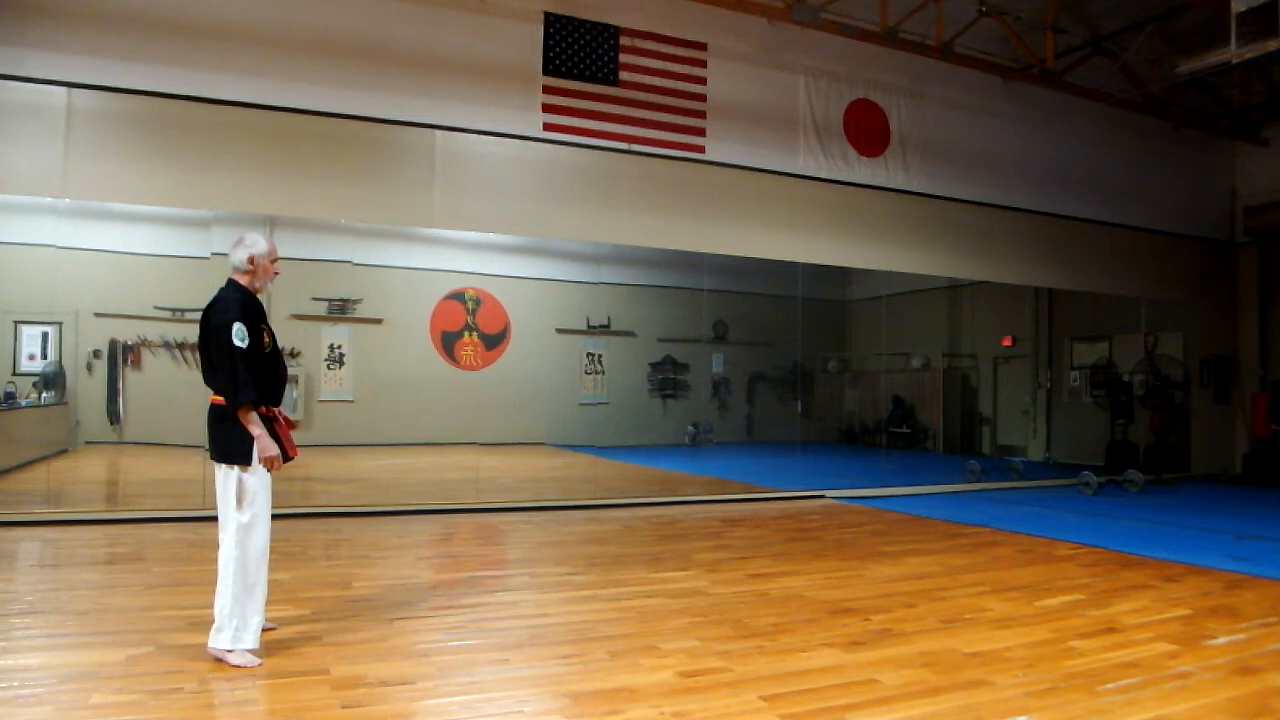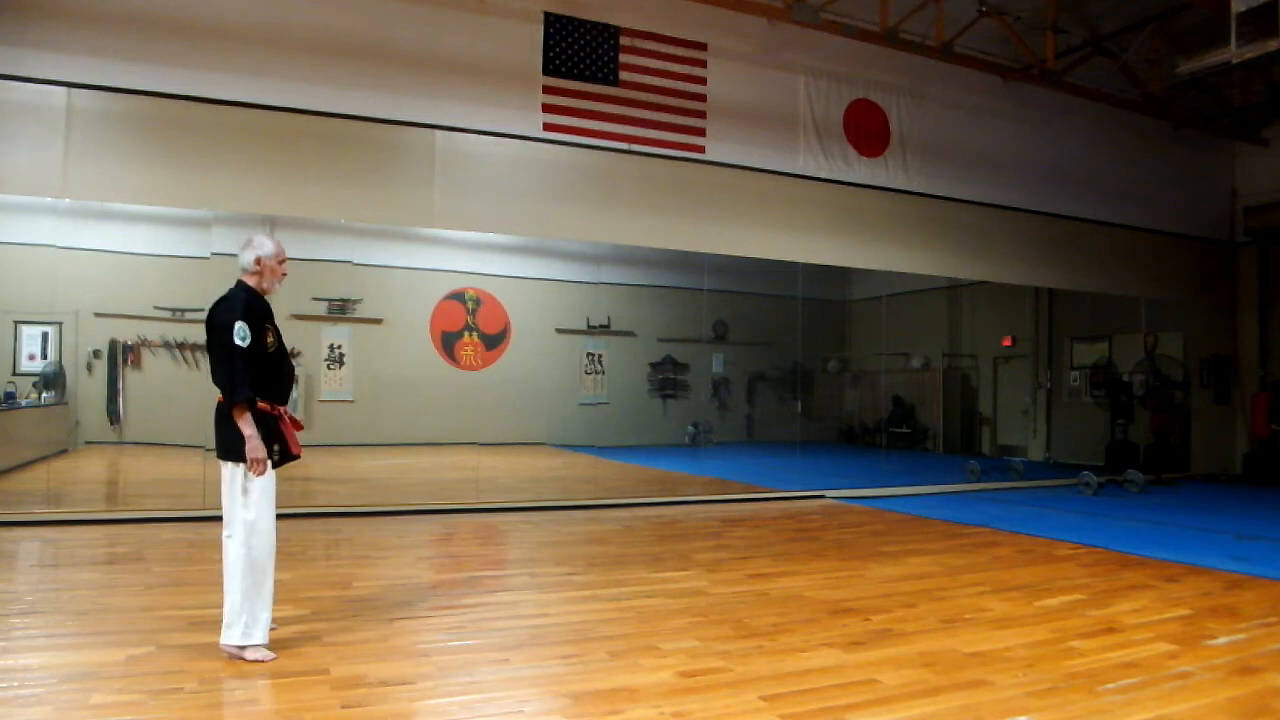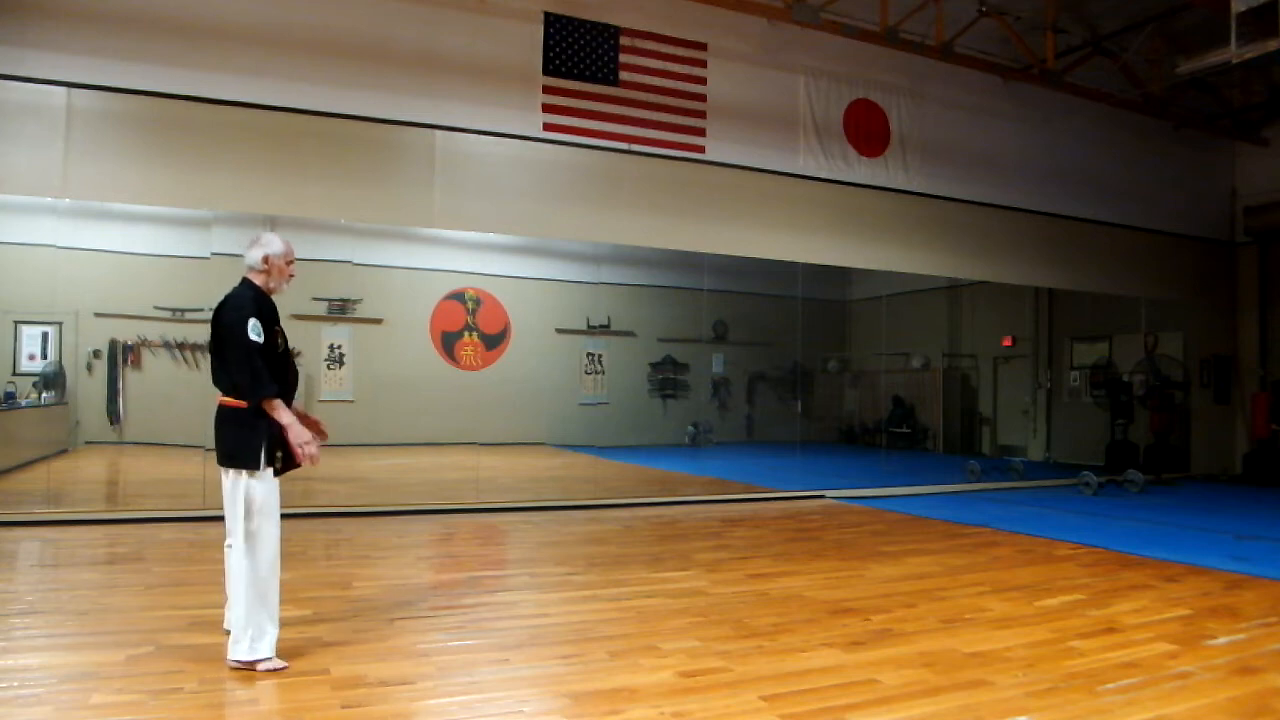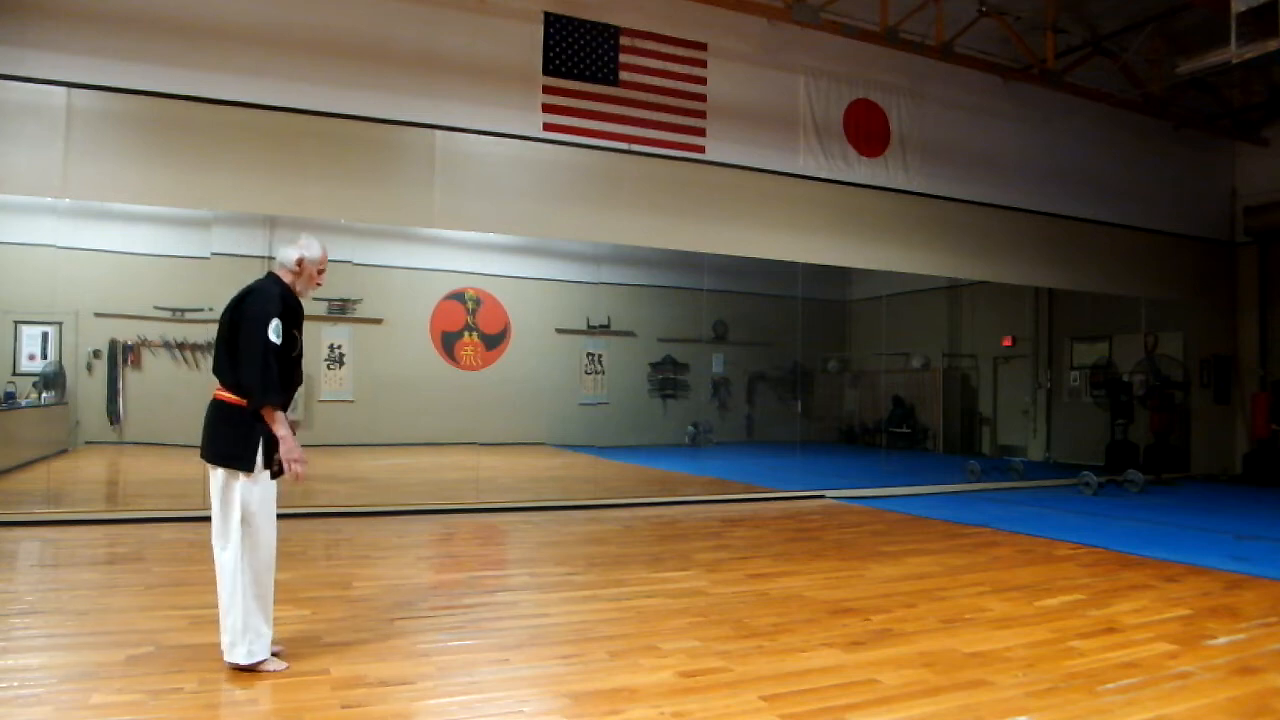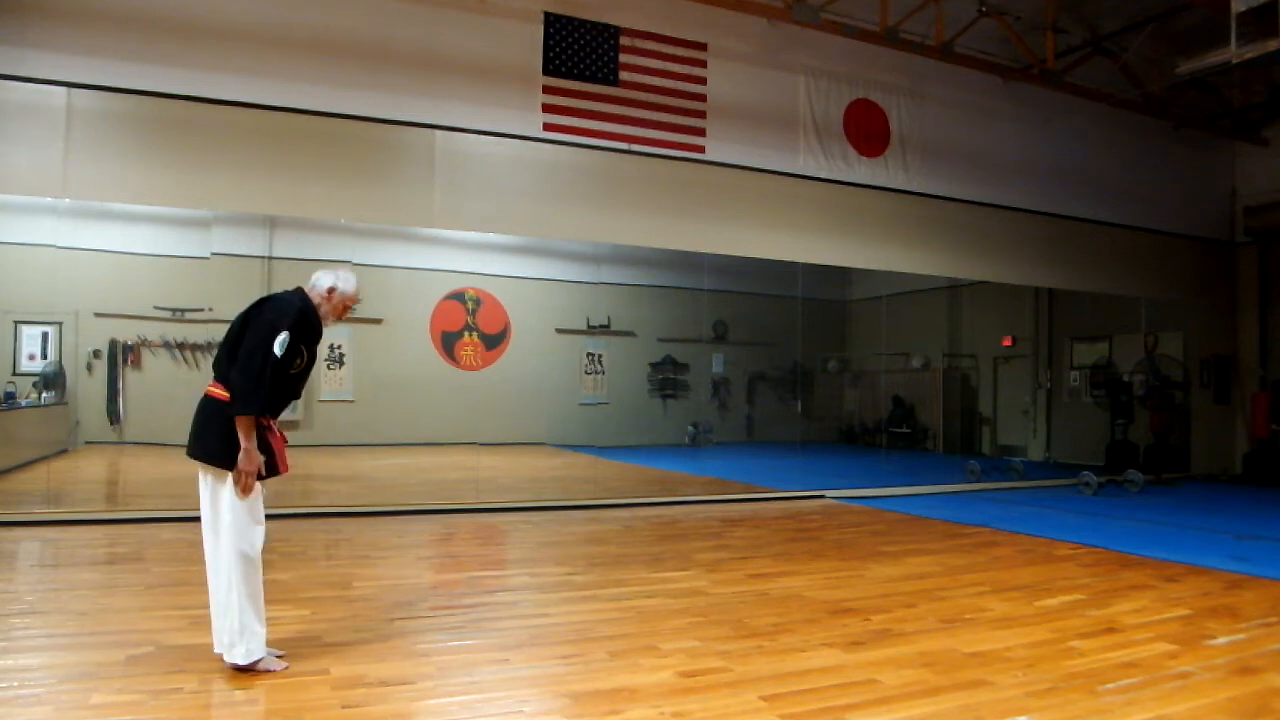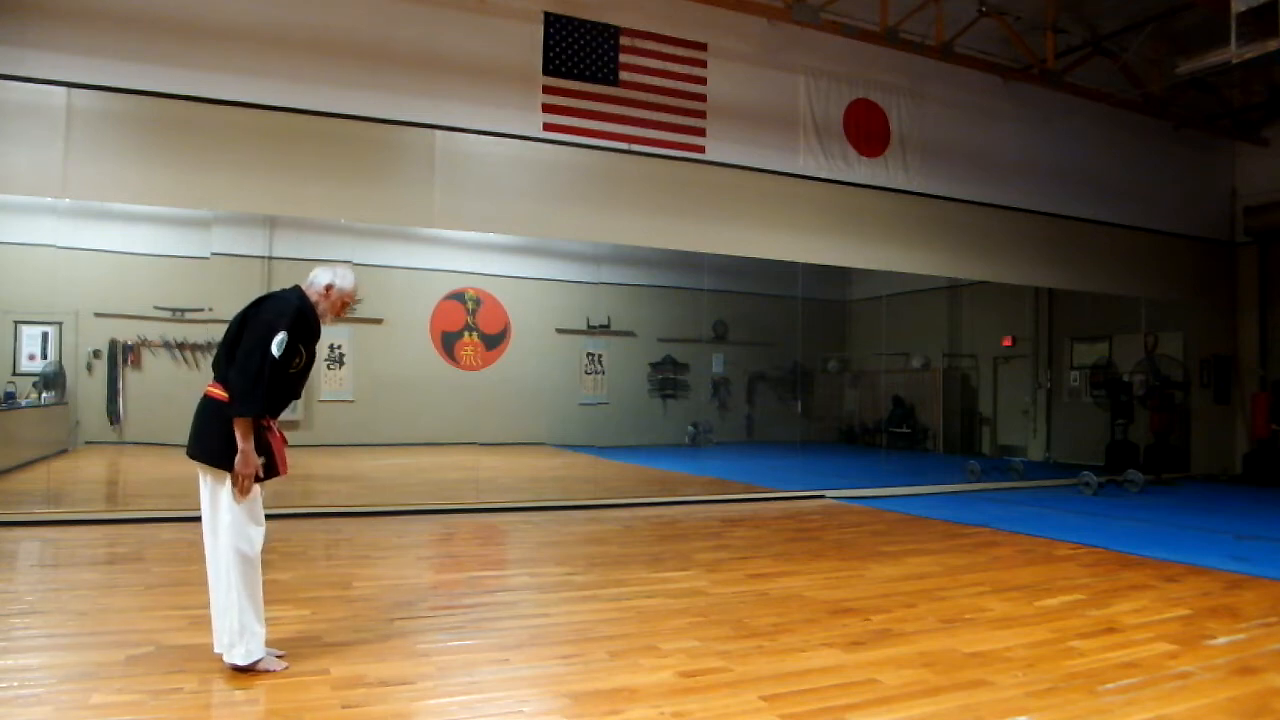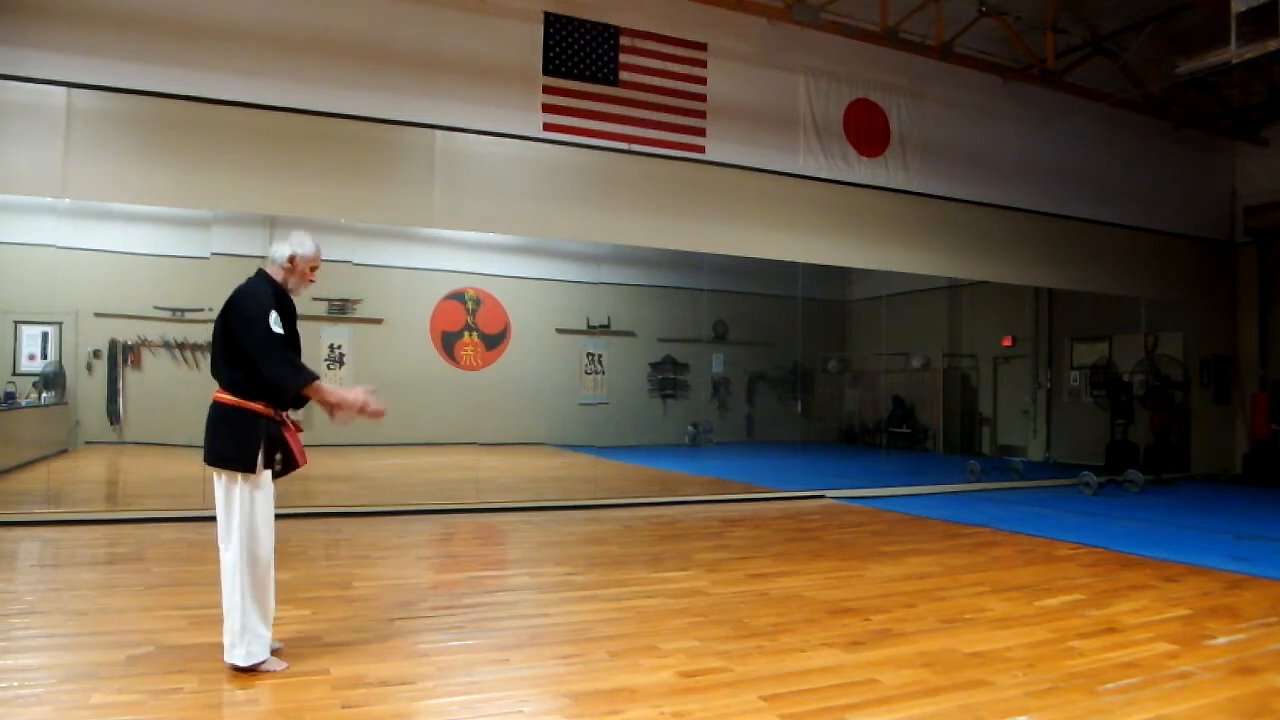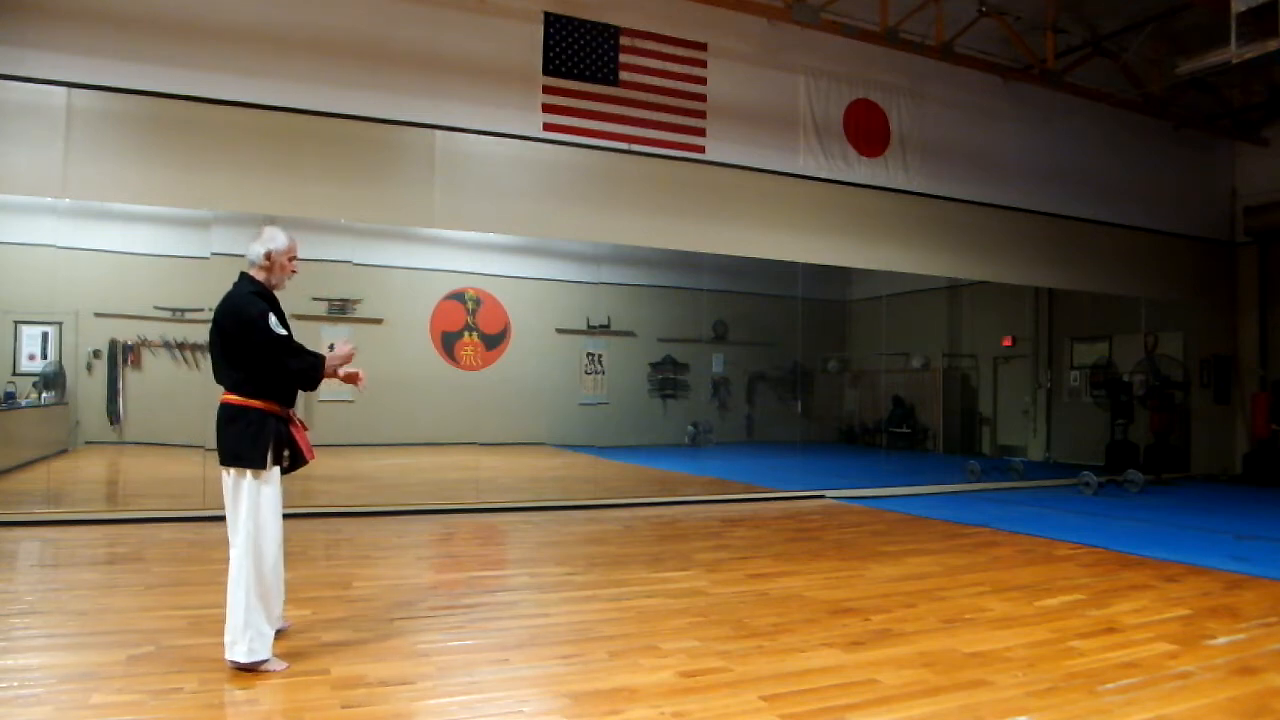
dt=0.4s
person 1, frame 1
left shoulder: (244, 304)
right shoulder: (231, 307)
right elbow: (233, 381)
left wrist: (269, 421)
right wrist: (261, 434)
left hip: (248, 428)
right hip: (241, 431)
left knee: (248, 527)
right knee: (245, 530)
left ankle: (243, 617)
right ankle: (229, 637)
person 1, frame 2
left shoulder: (254, 305)
right shoulder: (235, 307)
right elbow: (233, 381)
left wrist: (275, 418)
right wrist: (252, 436)
left hip: (258, 424)
right hip: (246, 430)
left knee: (249, 526)
right knee: (251, 527)
left ankle: (245, 618)
right ankle: (241, 633)
person 1, frame 3
left shoulder: (253, 304)
right shoulder: (244, 305)
right elbow: (252, 377)
left wrist: (293, 414)
right wrist: (291, 424)
left hip: (249, 428)
right hip: (250, 431)
left knee: (247, 532)
right knee: (256, 535)
left ankle: (241, 618)
right ankle: (250, 646)
person 1, frame 4
left shoulder: (270, 297)
right shoulder: (269, 300)
right elbow: (258, 377)
left wrist: (277, 431)
right wrist: (284, 436)
left hip: (235, 428)
right hip: (246, 431)
left knee: (240, 536)
right knee: (249, 538)
left ankle: (246, 638)
right ankle: (246, 648)
person 1, frame 5
left shoulder: (298, 316)
right shoulder: (285, 313)
right elbow: (248, 380)
left wrist: (255, 441)
right wrist: (248, 448)
left hip: (230, 430)
right hip: (229, 430)
left knee: (234, 537)
right knee: (237, 538)
left ankle: (241, 640)
right ankle: (244, 648)
person 1, frame 6
left shoulder: (295, 315)
right shoulder: (282, 312)
right elbow: (247, 382)
left wrist: (256, 440)
right wrist: (246, 448)
left hip: (233, 431)
right hip: (229, 432)
left knee: (234, 538)
right knee: (237, 538)
left ankle: (242, 640)
right ankle: (244, 649)
person 1, frame 7
left shoulder: (265, 298)
right shoulder: (256, 301)
left elbow: (277, 367)
right elbow: (278, 367)
left wrist: (325, 396)
right wrist: (341, 397)
left hip: (245, 428)
right hip: (243, 431)
left knee: (250, 536)
right knee: (247, 539)
left ankle: (250, 634)
right ankle: (247, 650)
person 1, frame 8
left shoulder: (252, 299)
right shoulder: (248, 303)
left elbow: (282, 360)
right elbow: (289, 361)
left wrist: (335, 371)
right wrist: (335, 359)
left hip: (255, 426)
right hip: (251, 429)
left knee: (262, 529)
right knee: (253, 534)
left ankle: (264, 618)
right ankle: (247, 647)
